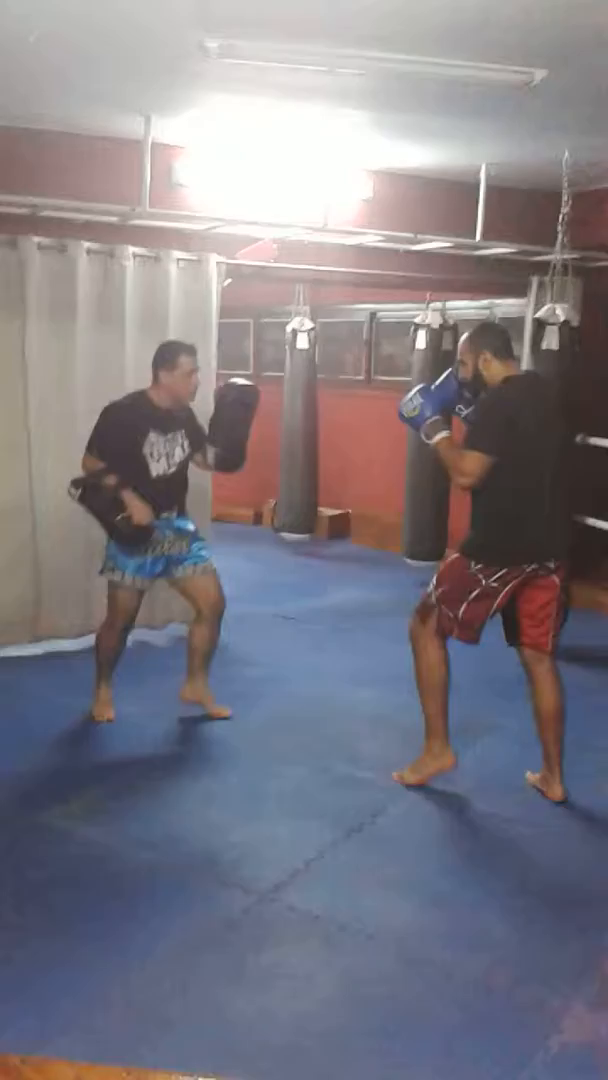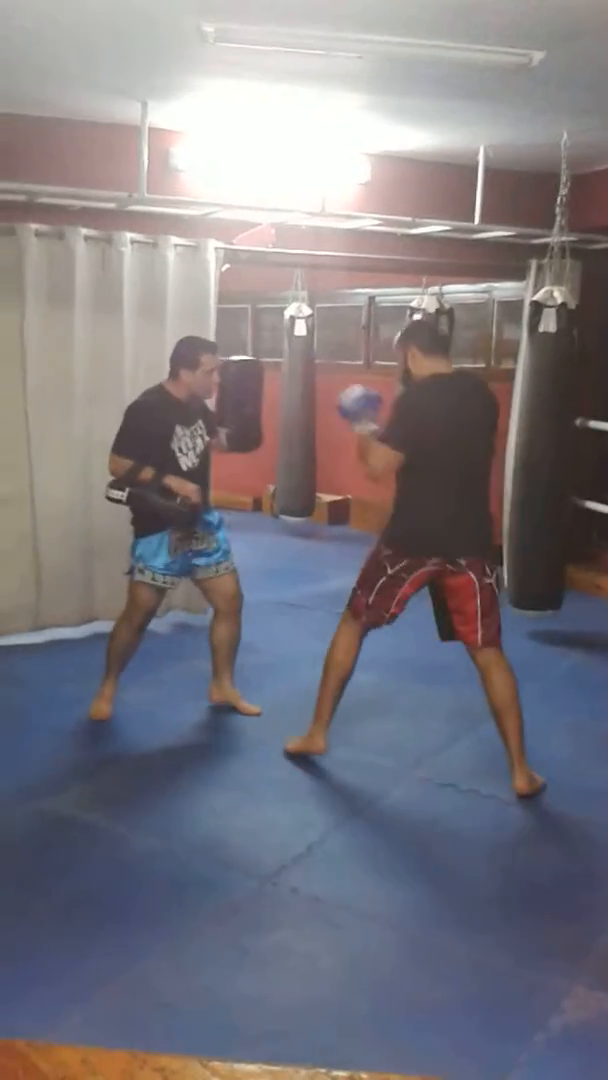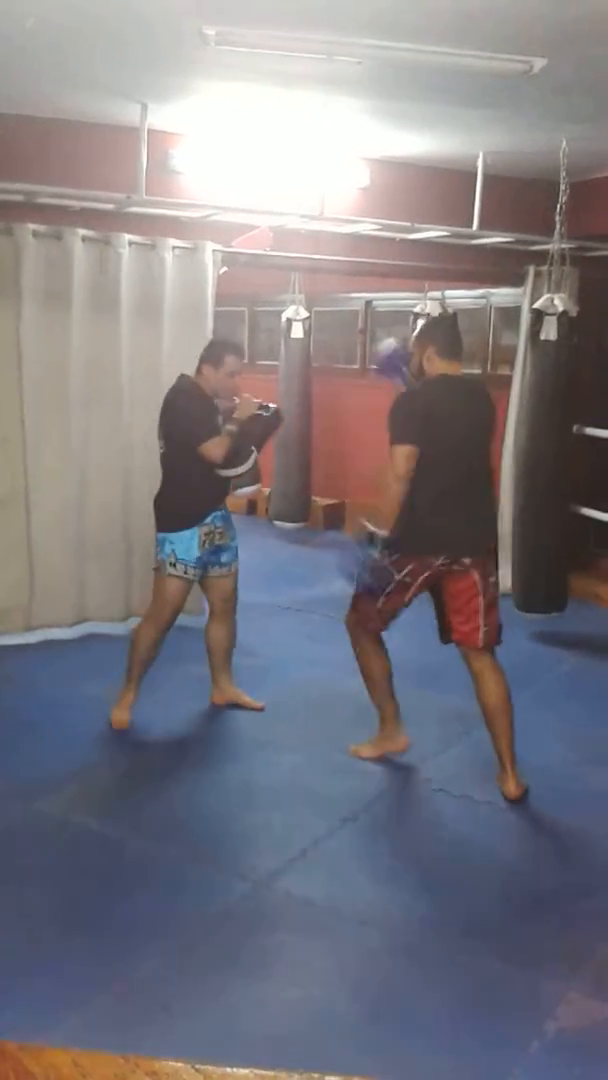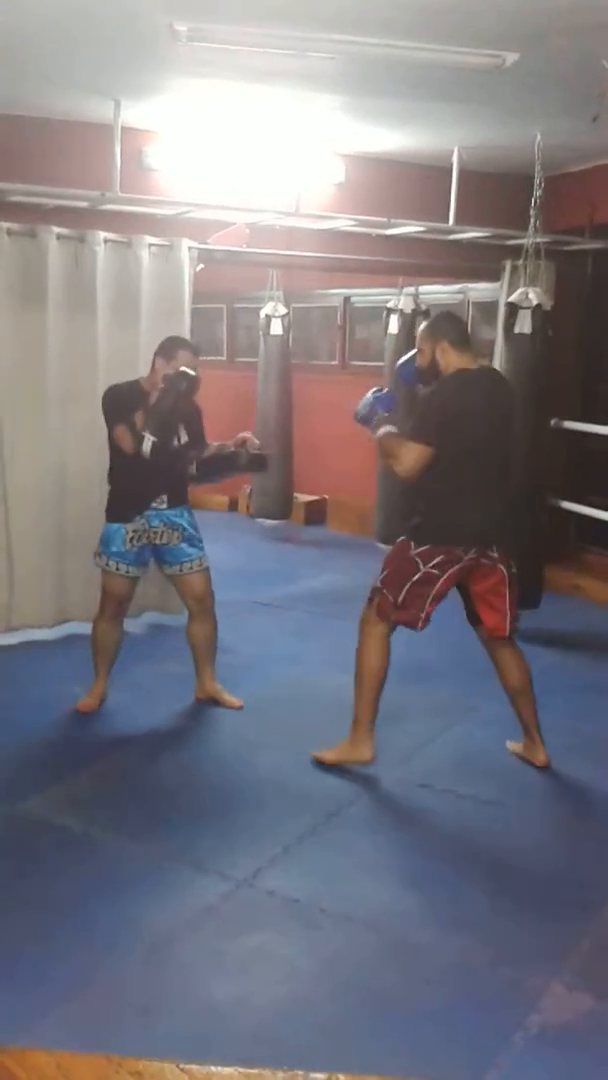
dt=1s
person 1, frame 1
left shoulder: (497, 402)
right shoulder: (539, 391)
left elbow: (466, 473)
left wrist: (432, 427)
right wrist: (460, 413)
left hip: (498, 548)
right hip: (546, 548)
left knee: (425, 628)
right knee: (539, 658)
left ankle: (438, 748)
right ankle: (553, 776)
person 1, frame 2
left shoulder: (415, 400)
right shoulder: (482, 394)
left elbow: (379, 468)
left wrist: (363, 426)
left hip: (413, 540)
right hip: (471, 543)
left knee: (352, 624)
right knee: (488, 652)
left ankle: (316, 734)
right ankle: (522, 771)
person 1, frame 3
left shoulder: (415, 401)
right shoulder: (480, 398)
left elbow: (401, 472)
left wrist: (382, 539)
left hip: (423, 542)
right hip: (473, 543)
left knee: (363, 624)
right knee: (480, 656)
left ankle: (391, 735)
right ankle: (509, 772)
person 1, frame 4
left shoulder: (444, 395)
right shoulder: (498, 386)
left elbow: (405, 464)
left wrist: (381, 423)
left hip: (439, 536)
right hip: (491, 536)
left knee: (375, 620)
right knee: (500, 638)
left ankle: (360, 740)
right ankle: (534, 742)
person 2, frame 1
left shoulder: (183, 415)
right shoulder: (122, 414)
left elbow: (206, 459)
right elbow: (91, 465)
right wrist: (128, 498)
left hip: (177, 526)
right hip: (134, 532)
left knee: (212, 603)
right knee: (121, 618)
left ankle: (196, 686)
right ankle: (103, 690)
person 2, frame 2
left shoulder: (196, 405)
right shoulder: (146, 410)
left elbow: (219, 442)
right elbow: (118, 465)
right wrist: (170, 481)
left hip: (203, 522)
right hip: (160, 528)
left knee: (230, 603)
right knee: (139, 614)
left ankle: (223, 687)
right ankle: (107, 688)
person 2, frame 3
left shoulder: (204, 401)
right shoulder: (184, 399)
left elbow: (221, 451)
right elbow: (216, 452)
left wrist: (240, 424)
right wrist: (237, 421)
left hip: (214, 517)
right hip: (183, 521)
left knee: (224, 605)
right knee: (164, 612)
left ankle: (223, 686)
right ankle: (127, 694)
person 2, frame 4
left shoulder: (187, 406)
right shoulder: (119, 396)
left elbow: (199, 455)
right elbow: (129, 443)
left wrist: (231, 445)
right wrist: (156, 400)
left hip: (176, 516)
right hip: (127, 518)
left knee: (202, 600)
right knee: (112, 606)
left ankle: (206, 683)
right ankle: (99, 685)
